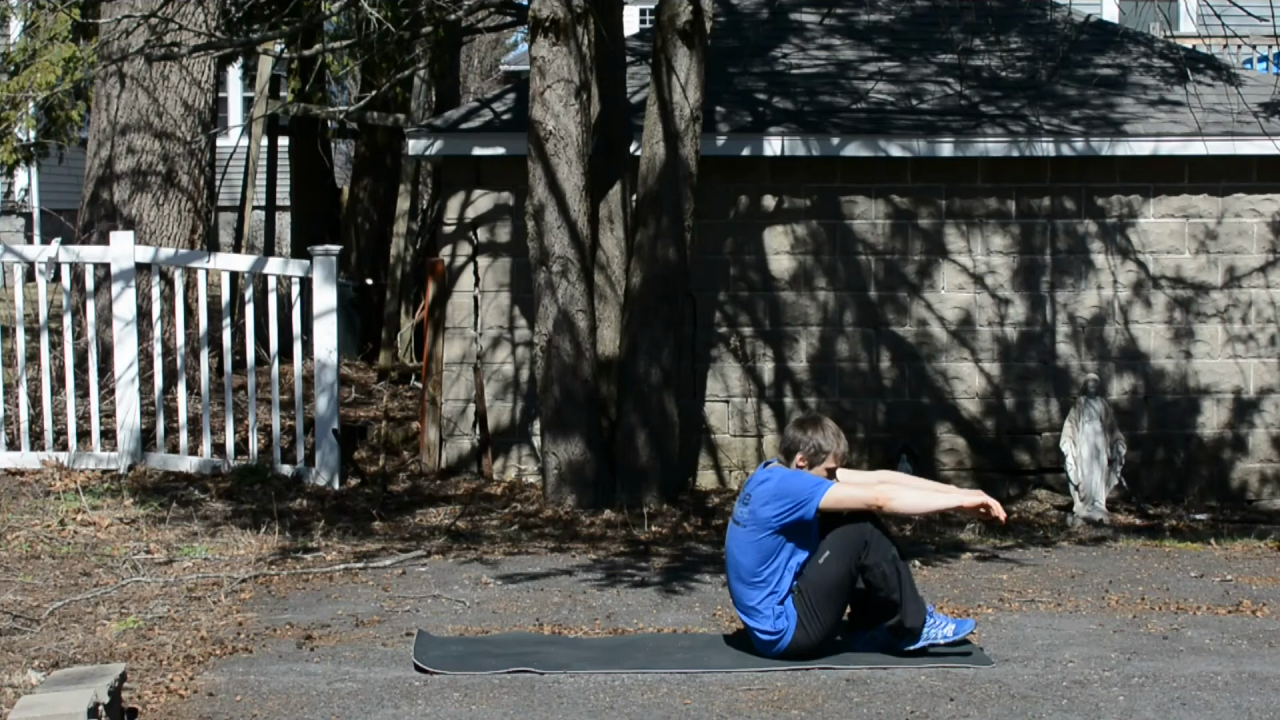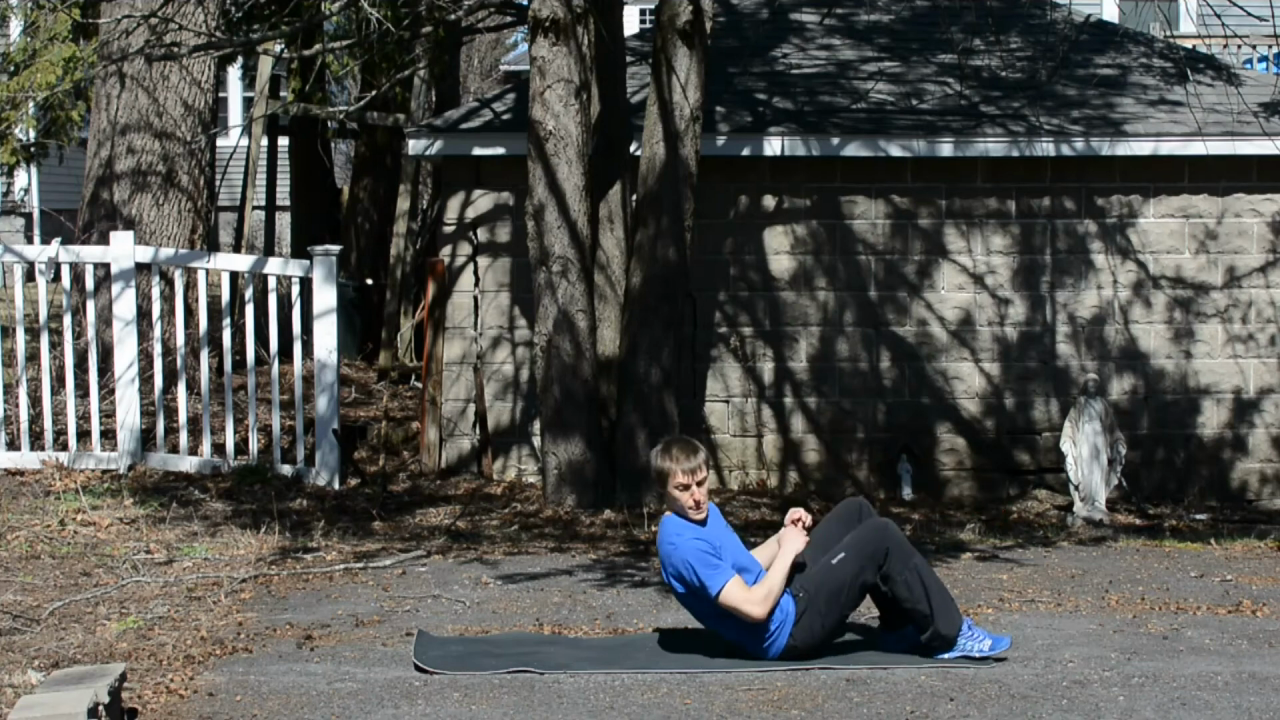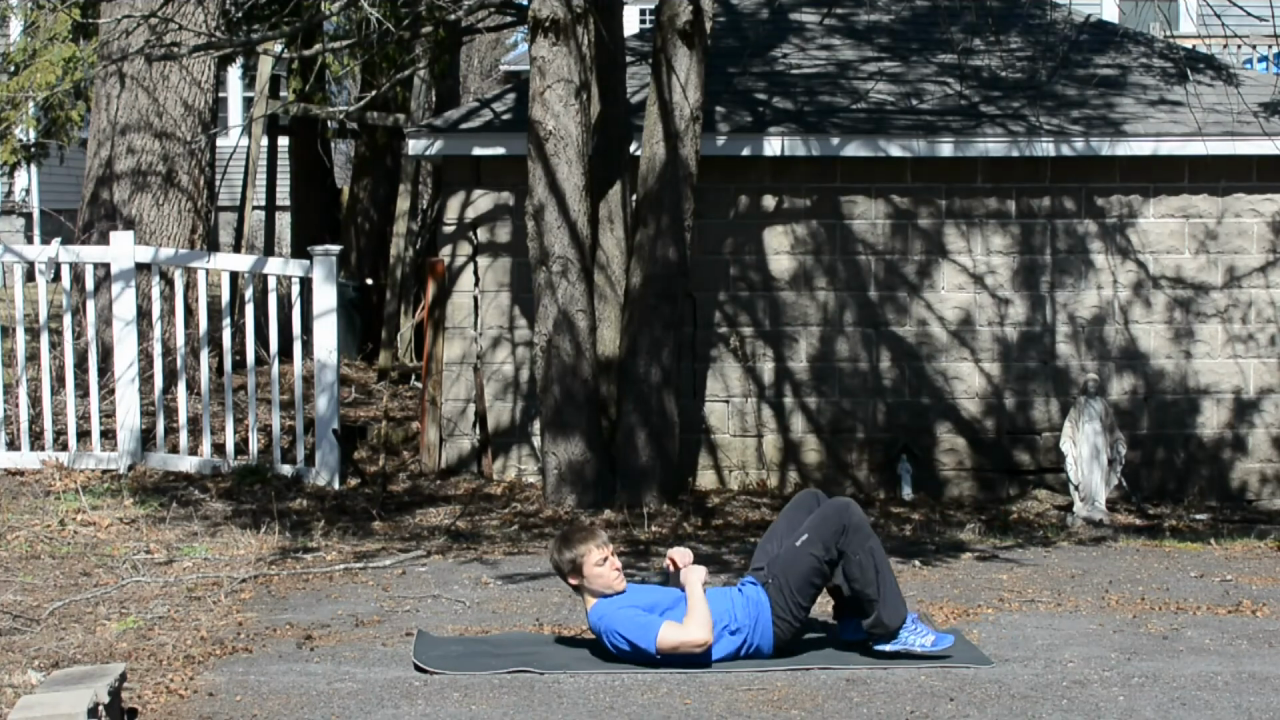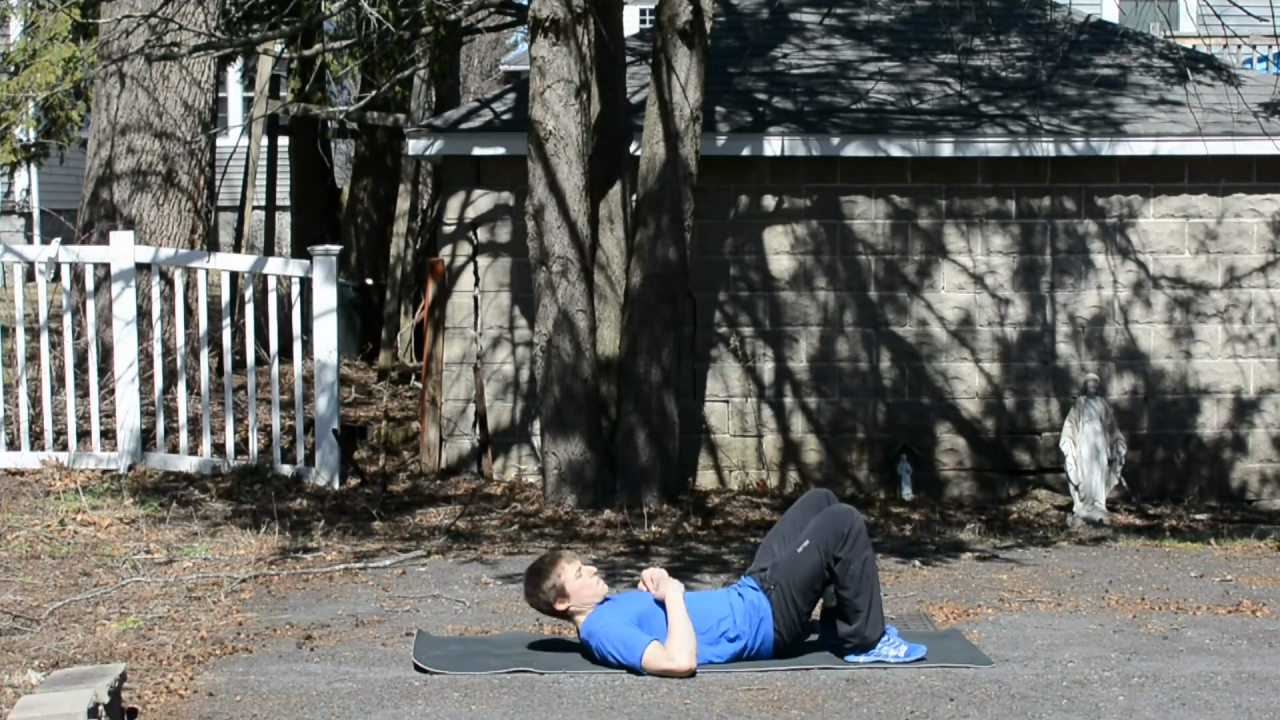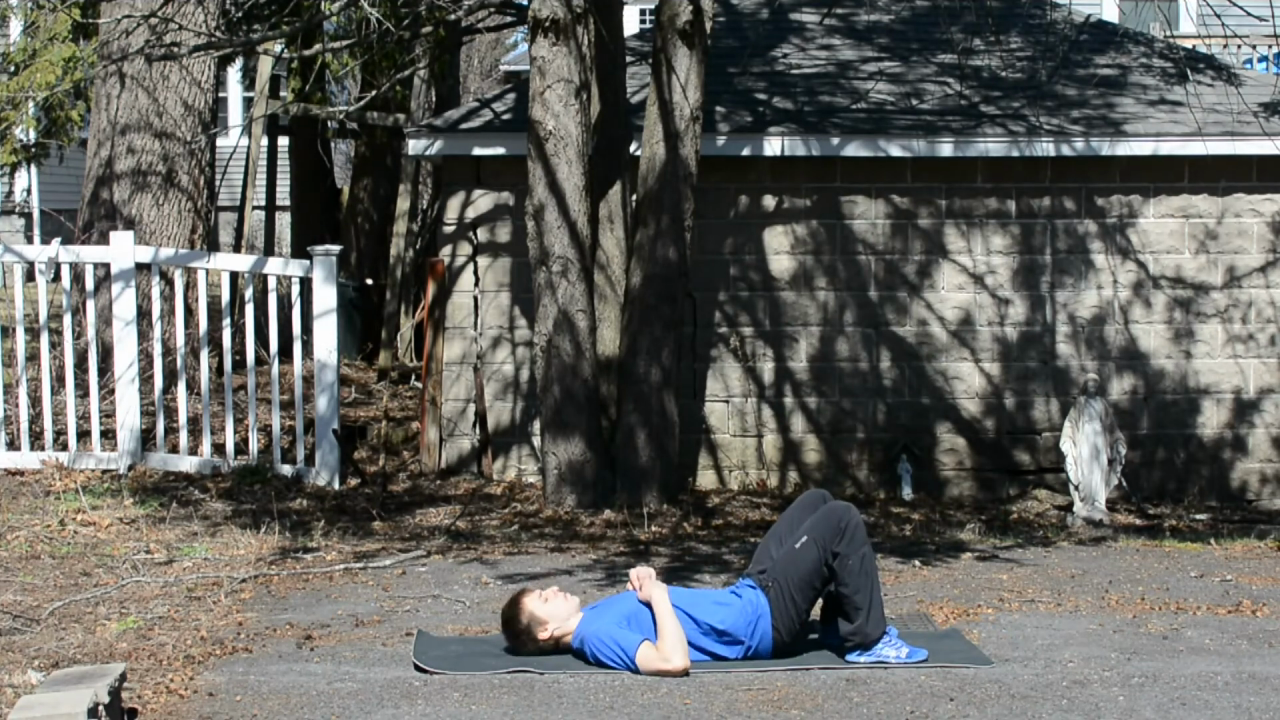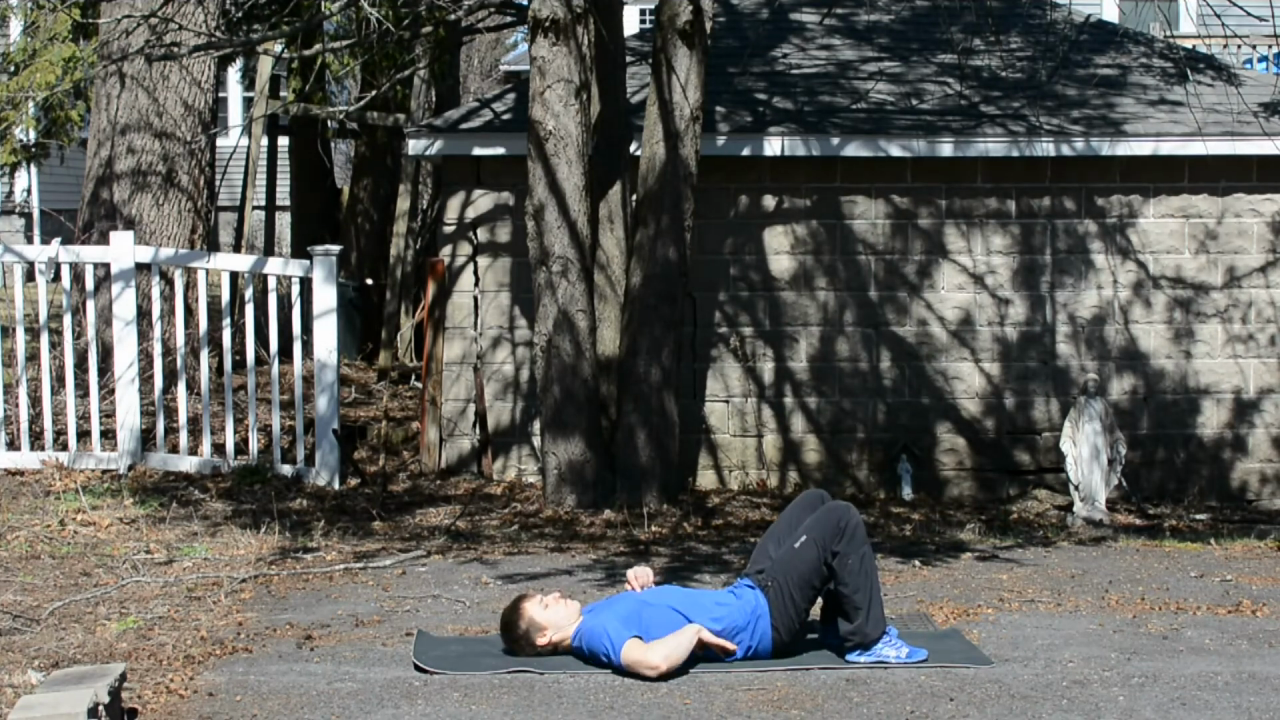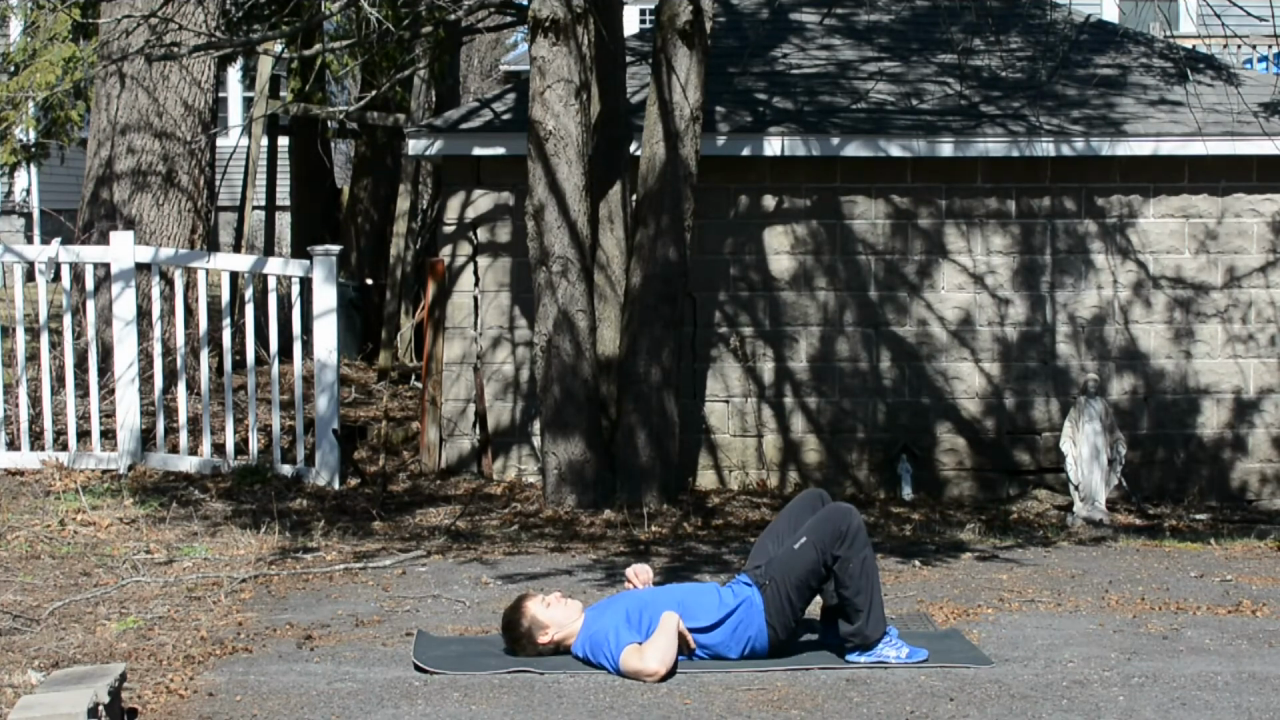
dt=0.7s
person 1, frame 1
left shoulder: (779, 471)
right shoulder: (785, 486)
left elbow: (877, 479)
right elbow: (879, 500)
right wrist: (961, 500)
left hip: (783, 612)
right hip: (787, 630)
left knee: (856, 516)
right knee: (862, 530)
left ankle: (873, 625)
right ankle: (910, 628)
person 1, frame 2
left shoulder: (703, 513)
right shoulder: (680, 545)
right elbow: (755, 608)
left wrist: (782, 537)
right wrist: (789, 550)
left hip: (787, 600)
right hip: (788, 629)
left knee: (856, 511)
right knee: (882, 537)
left ankle: (902, 627)
right ankle: (946, 637)
person 1, frame 3
left shoulder: (615, 597)
right shoulder: (612, 620)
right elbow: (697, 638)
left wrist: (679, 575)
right wrist: (692, 582)
left hip: (749, 593)
right hip: (765, 618)
left knee: (812, 500)
right knee: (843, 514)
left ankle: (856, 620)
right ankle: (891, 627)
person 1, frame 4
left shoulder: (606, 611)
right shoulder: (603, 631)
right elbow: (680, 662)
left wrist: (652, 588)
right wrist: (672, 595)
left hip: (750, 595)
right hip: (766, 620)
left knee: (820, 501)
right knee: (844, 522)
left ankle: (838, 627)
right ankle: (865, 642)
person 1, frame 5
left shoulder: (595, 617)
right shoulder: (597, 637)
right elbow: (674, 661)
left wrist: (644, 584)
right wrist: (658, 596)
left hip: (748, 594)
right hip: (765, 620)
left knee: (818, 501)
right knee: (841, 519)
left ankle: (840, 627)
right ankle: (867, 642)
person 1, frame 6
left shoulder: (595, 616)
right shoulder: (594, 634)
right elbow: (654, 661)
left wrist: (641, 584)
right wrist: (695, 632)
left hip: (747, 595)
right hip: (763, 621)
left knee: (817, 501)
right knee: (841, 520)
left ankle: (840, 627)
right ankle: (868, 642)
person 1, frame 7
left shoulder: (596, 618)
right shoulder: (597, 639)
right elbow: (652, 666)
left wrist: (641, 585)
right wrist: (670, 618)
left hip: (743, 591)
right hip: (759, 616)
left knee: (816, 500)
right knee: (842, 521)
left ankle: (840, 626)
right ankle: (867, 641)
